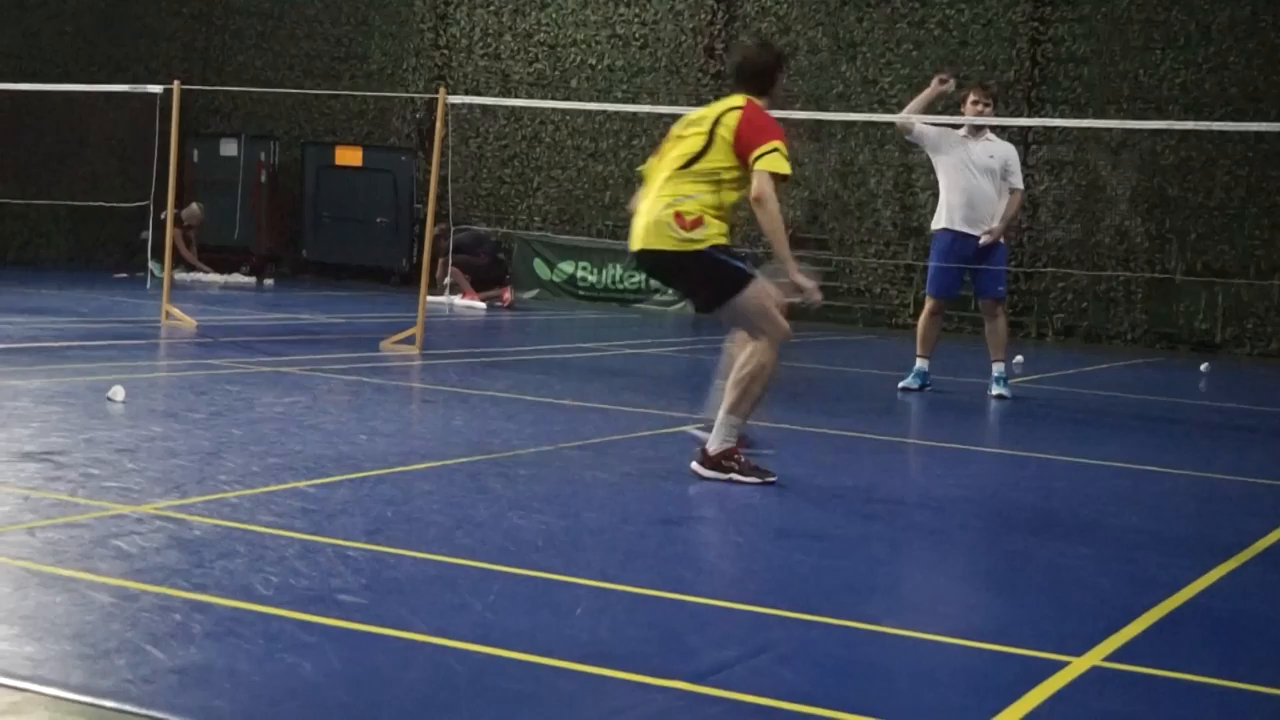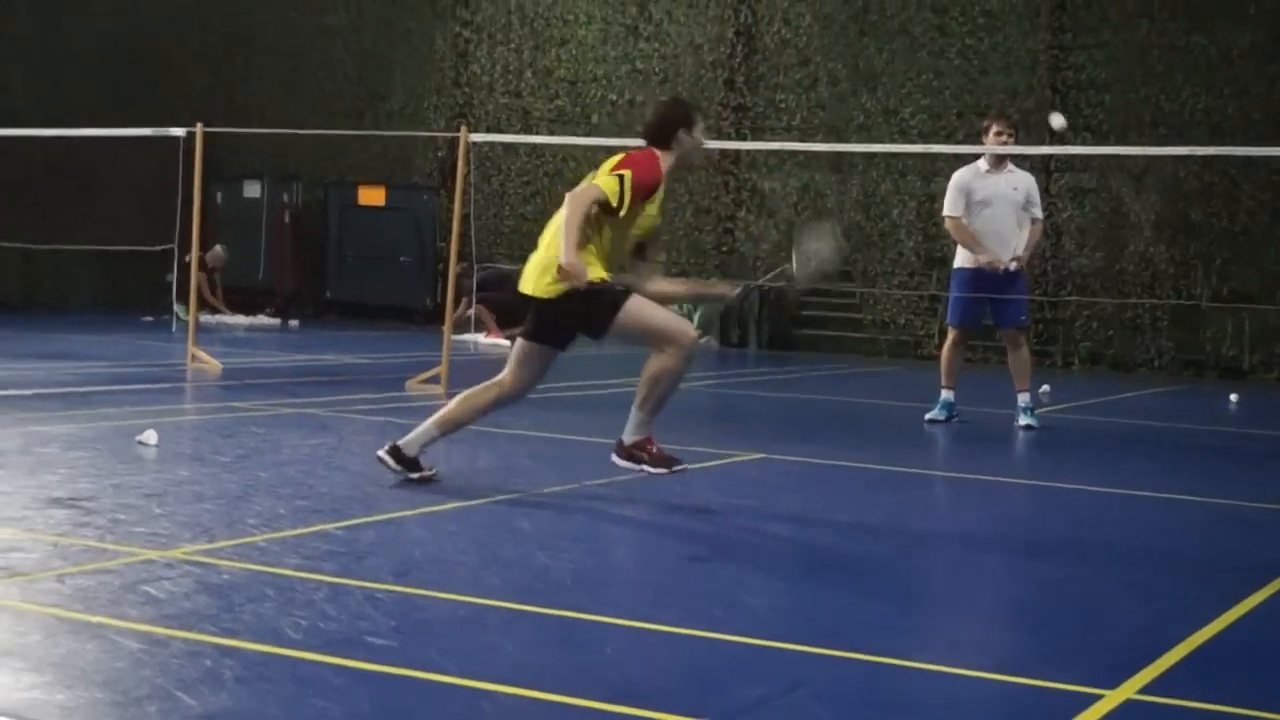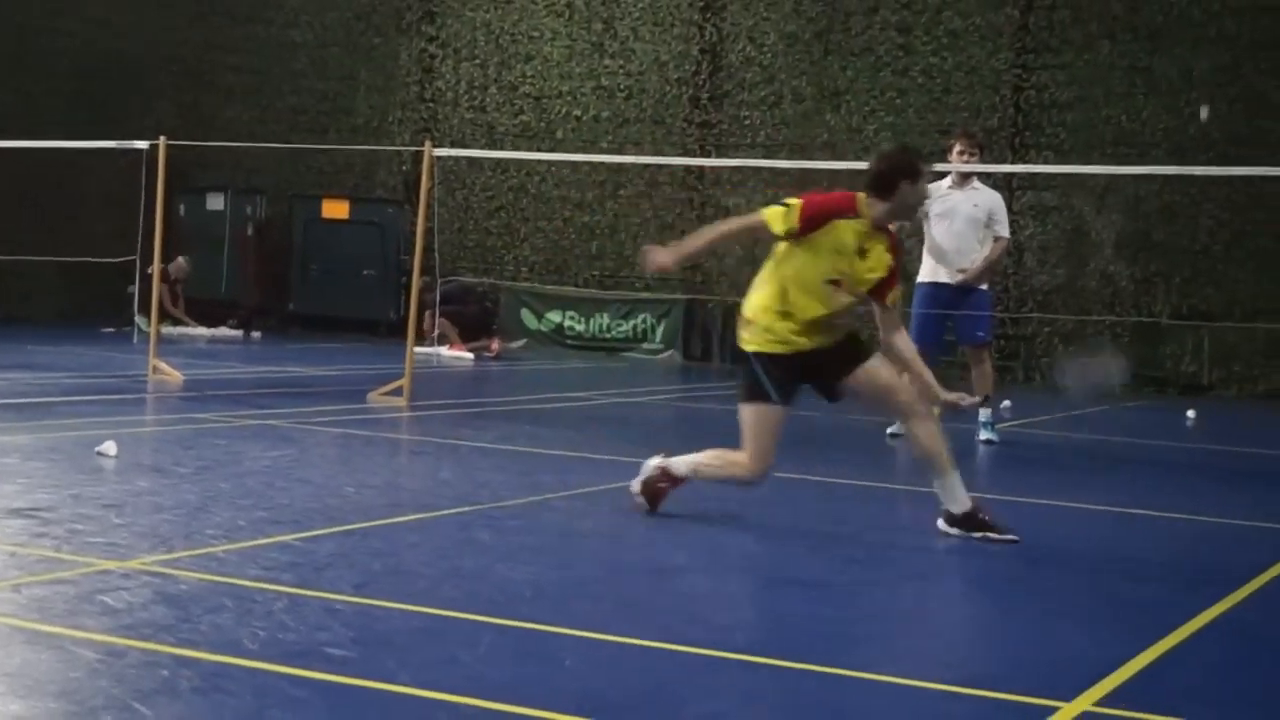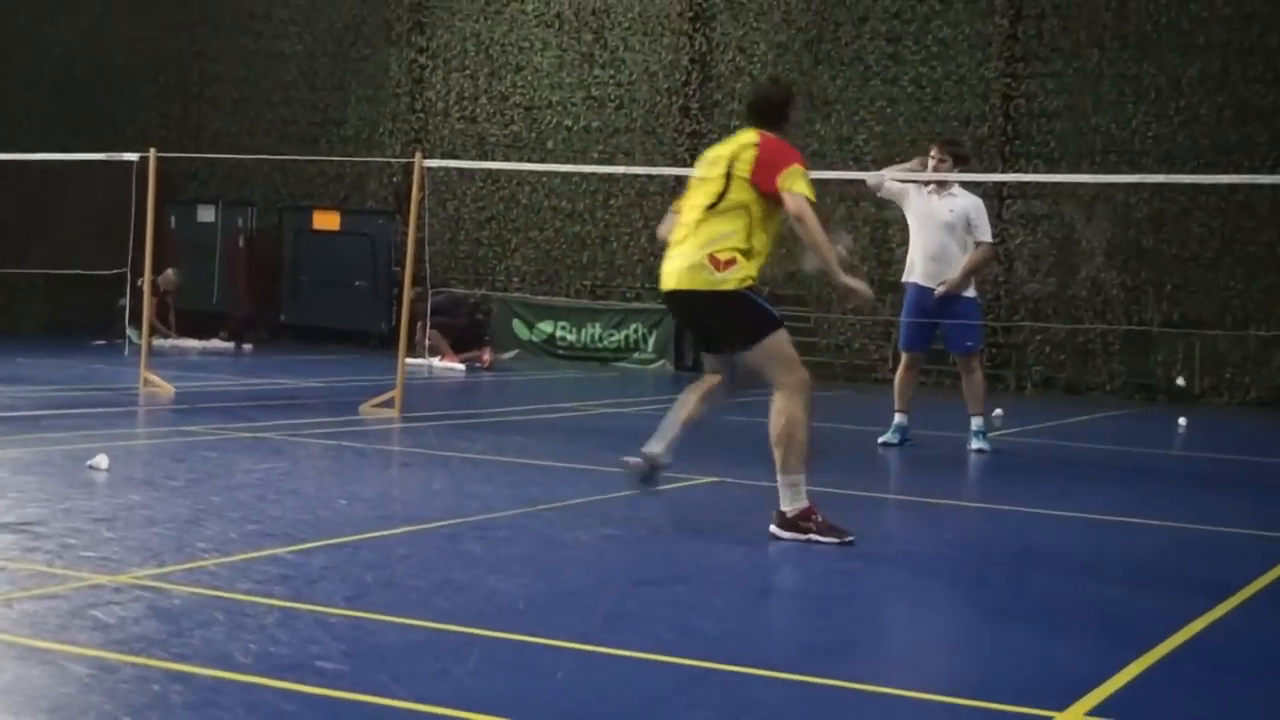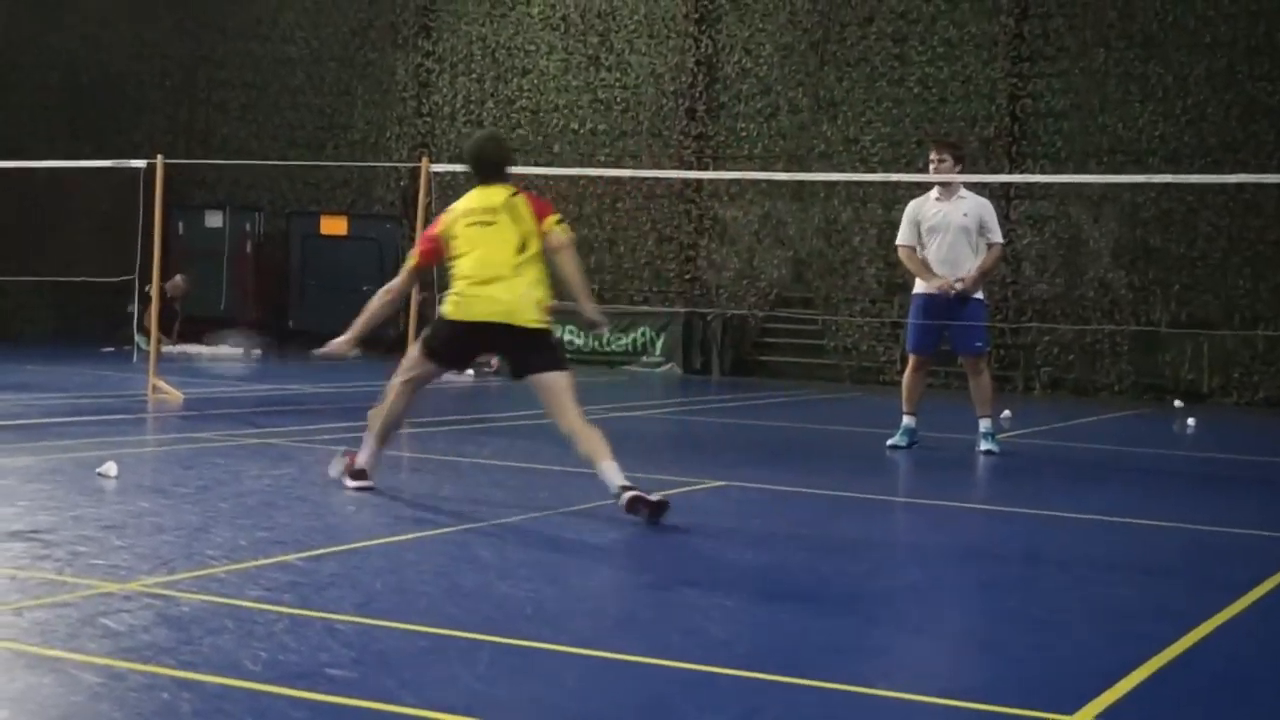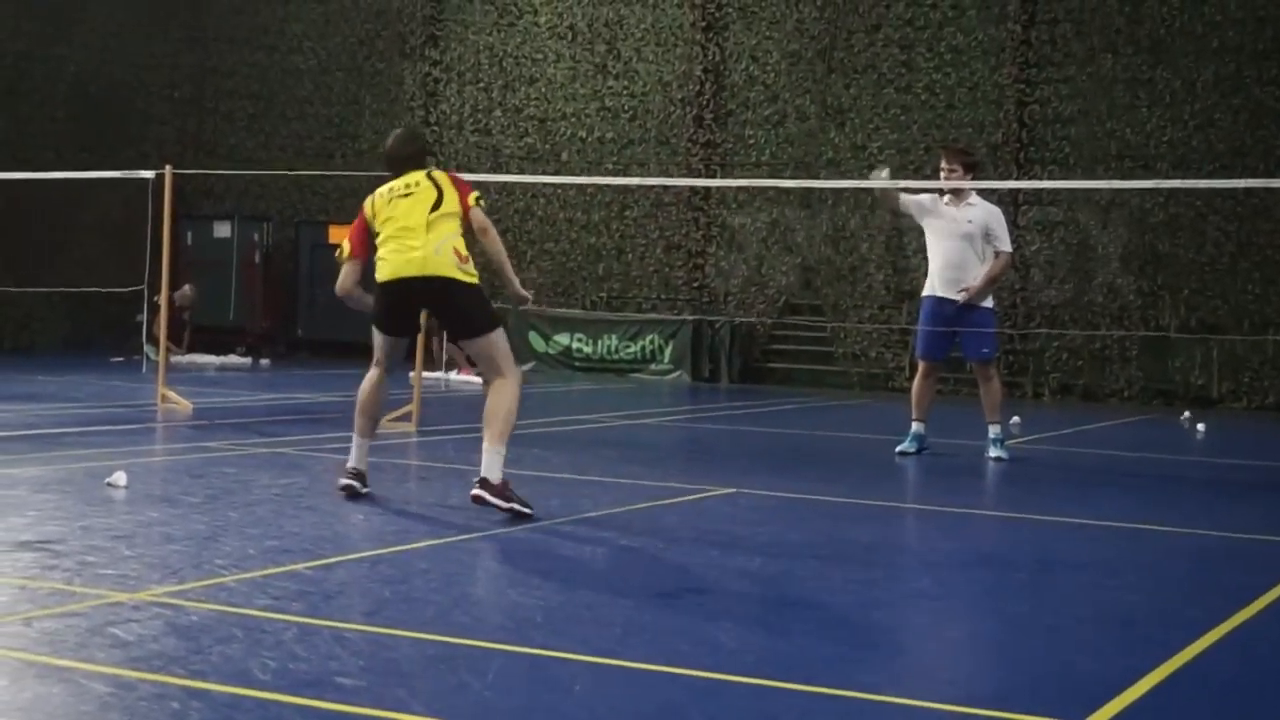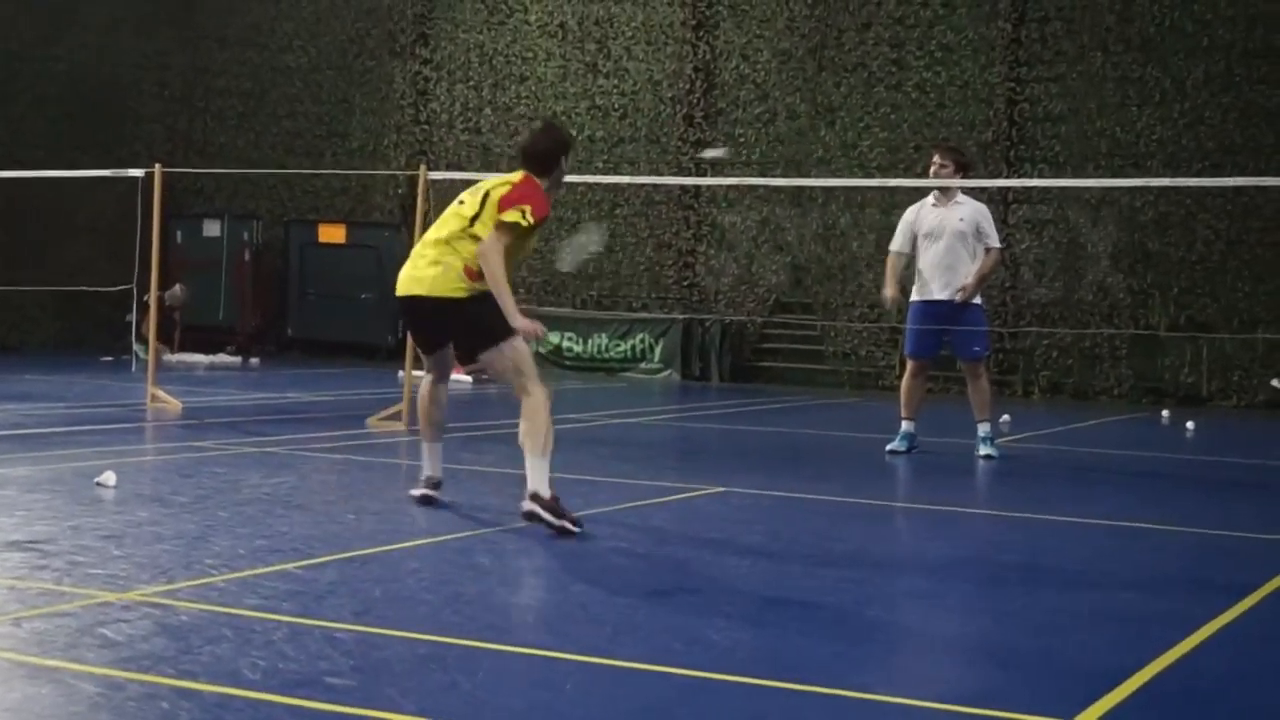
dt=0.5s
person 1, frame 1
left shoulder: (694, 120)
right shoulder: (760, 123)
left elbow: (642, 195)
right elbow: (762, 195)
right wrist: (791, 270)
left hip: (648, 239)
right hip: (686, 238)
left knee: (752, 322)
right knee: (774, 332)
left ankle: (727, 426)
right ankle: (718, 452)
person 1, frame 2
left shoulder: (642, 176)
right shoulder: (646, 167)
left elbow: (643, 282)
right elbow: (579, 198)
left wrist: (700, 288)
right wrist: (568, 255)
left hip: (550, 281)
right hip: (568, 279)
left knee: (512, 384)
right knee: (680, 340)
left ankle: (406, 448)
right ankle: (635, 441)
person 1, frame 3
left shoulder: (888, 253)
right shoulder: (831, 207)
left elbow: (893, 332)
right elbow: (743, 226)
left wrist: (937, 389)
right wrist: (676, 254)
left hip: (827, 340)
right hip: (771, 341)
left knee: (911, 402)
right knee: (752, 469)
left ankle: (959, 510)
right ankle: (662, 470)
person 1, frame 4
left shoulder: (716, 154)
right shoulder: (777, 152)
left elbow: (666, 229)
right elbow: (800, 213)
right wrist: (838, 273)
left hip: (679, 279)
right hip: (720, 282)
left knee: (718, 375)
right knee: (793, 382)
left ankle: (654, 455)
right ankle: (794, 513)
person 1, frame 5
left shoulder: (448, 218)
right shoulder: (532, 205)
left elbow: (397, 288)
right elbow: (562, 245)
left wrist: (351, 335)
right wrist: (586, 304)
left hip: (466, 310)
right hip: (526, 317)
left knee: (407, 379)
right knee: (571, 416)
left ankle: (362, 464)
right ankle: (624, 488)
person 1, frame 6
left shoulder: (372, 201)
right shoulder: (447, 181)
left elbow: (345, 288)
right elbow: (483, 227)
left wrist: (376, 307)
right wrist: (513, 283)
left hip: (395, 277)
right hip: (448, 275)
left knee: (380, 366)
right knee: (505, 376)
left ankle: (355, 469)
right ankle: (490, 479)
person 1, frame 7
left shoulder: (488, 186)
right shoulder: (529, 195)
right elbow: (489, 241)
right wrist: (509, 311)
left hip: (411, 290)
right hip: (454, 294)
left knee: (438, 374)
right knee: (532, 389)
left ankle: (430, 476)
right ankle: (539, 493)
person 2, frame 1
left shoulder: (1006, 150)
right shoulder: (943, 139)
left elbow: (1016, 193)
right elbow: (903, 122)
left wrist: (1001, 226)
right wrist: (932, 92)
left hip: (989, 240)
right hip: (950, 236)
left knee: (993, 308)
right knee: (934, 304)
left ankle: (998, 376)
right ankle: (921, 370)
person 2, frame 2
left shoulder: (1026, 180)
right shoulder: (964, 177)
left elbow: (1036, 222)
right elbow: (951, 221)
left wrist: (1027, 253)
right wrist: (982, 253)
left hip: (1011, 272)
right hip: (972, 269)
left knee: (1016, 338)
right knee: (957, 335)
left ankle: (1024, 405)
right ankle: (947, 401)
person 2, frame 3
left shoulder: (991, 198)
right shoulder: (930, 192)
left elbow: (1002, 242)
left wrist: (980, 269)
left hip: (973, 288)
right hip: (931, 284)
left knee: (978, 353)
right knee: (919, 351)
left ankle: (985, 421)
person 2, frame 4
left shoulder: (971, 203)
right shoulder: (912, 194)
left elbow: (986, 249)
right elbow: (874, 182)
left wrist: (959, 279)
right wrist: (909, 166)
left hip: (958, 296)
right hip: (919, 292)
left knee: (969, 362)
right knee: (909, 359)
left ankle: (977, 429)
right ankle: (900, 425)
person 2, frame 5
left shoulder: (980, 205)
right shoulder: (917, 206)
left elbow: (996, 247)
right elbow: (905, 249)
left wrist: (976, 277)
right wrist: (932, 279)
left hip: (968, 298)
right hip: (928, 296)
left knee: (976, 363)
right knee: (917, 361)
left ankle: (986, 431)
right ankle: (908, 427)
person 2, frame 6
left shoulder: (989, 212)
right shoulder: (929, 204)
left elbow: (1004, 256)
right elbow: (894, 200)
left wrist: (981, 286)
right wrist: (882, 183)
left hip: (976, 306)
right hip: (936, 301)
left knee: (986, 370)
right knee: (926, 367)
left ankle: (995, 437)
right ankle: (917, 433)
person 2, frame 7
left shoulder: (977, 210)
right shoulder: (915, 212)
left elbow: (993, 251)
right elbow: (897, 252)
left wrist: (975, 282)
right wrist: (891, 284)
left hip: (965, 303)
right hip: (925, 302)
left knee: (974, 368)
right knee: (915, 367)
left ankle: (984, 435)
right ankle: (907, 432)
